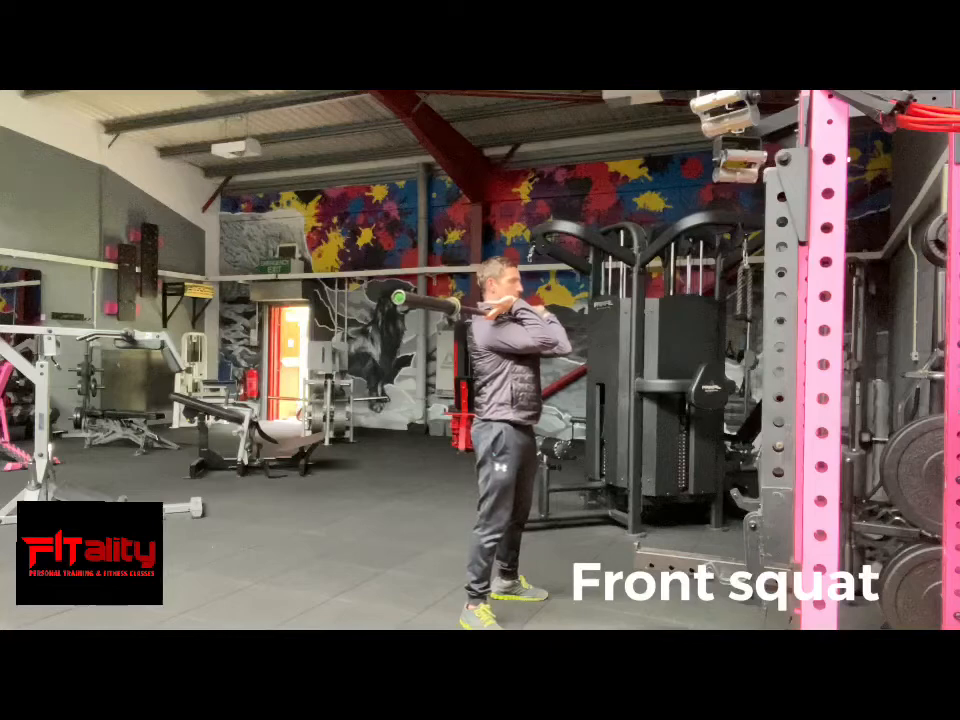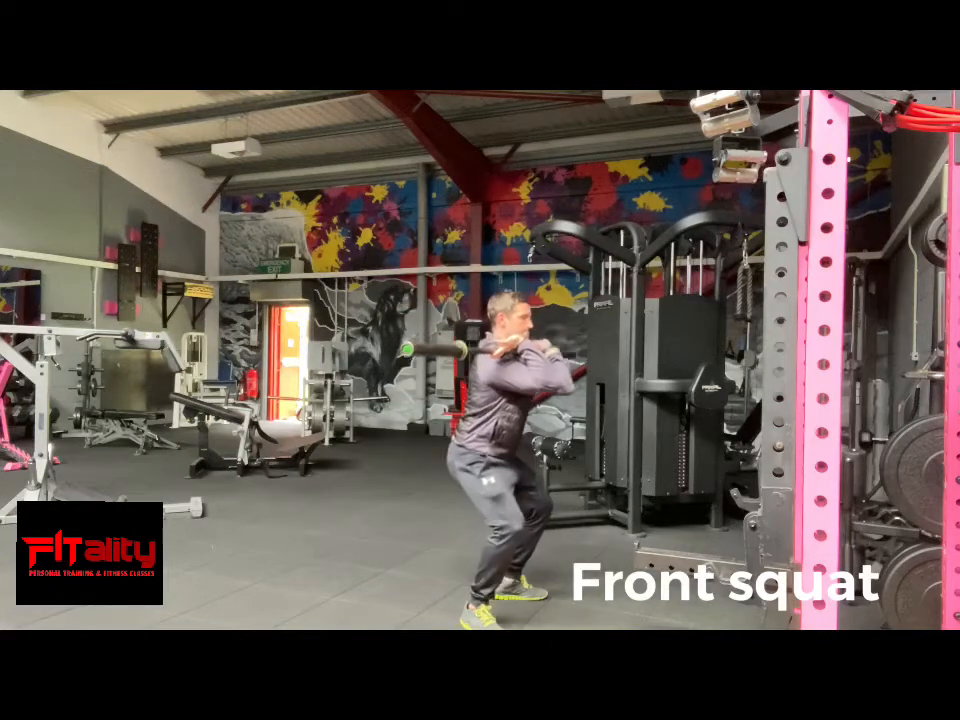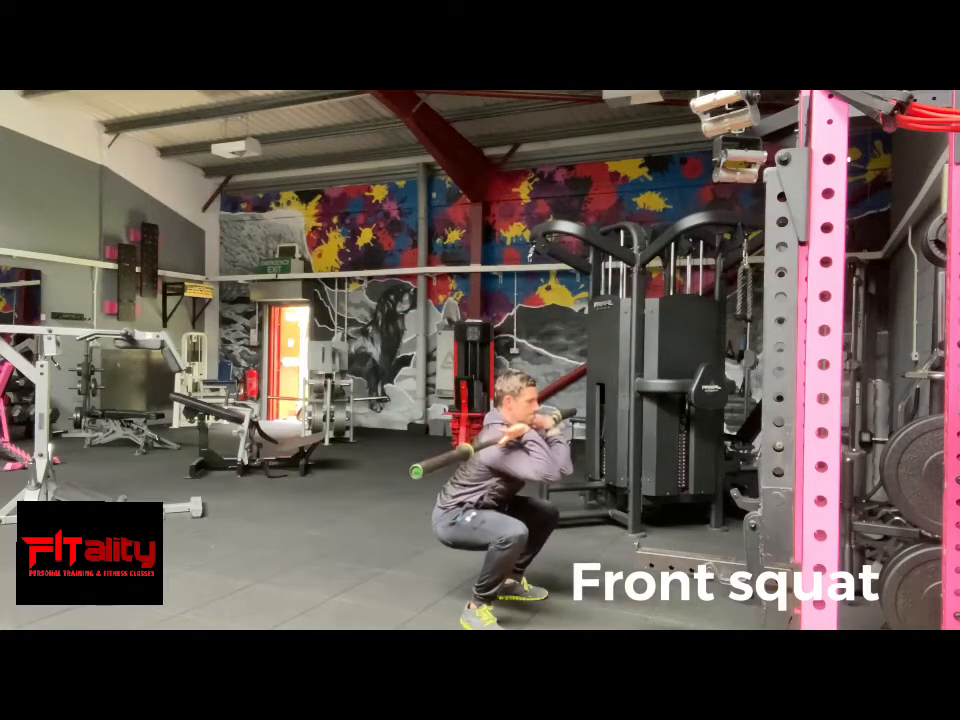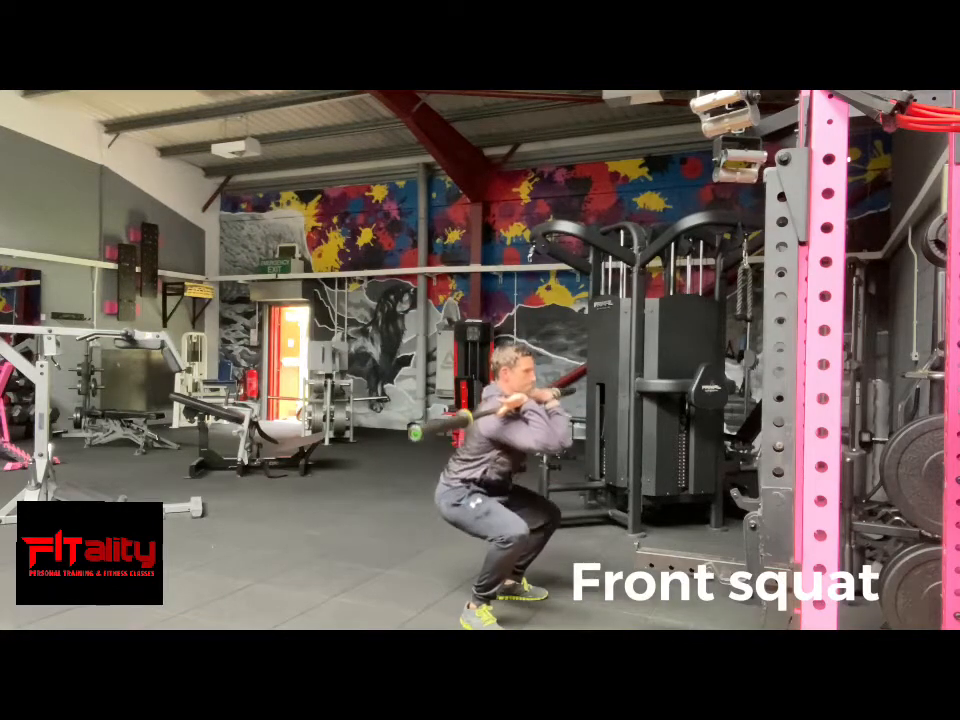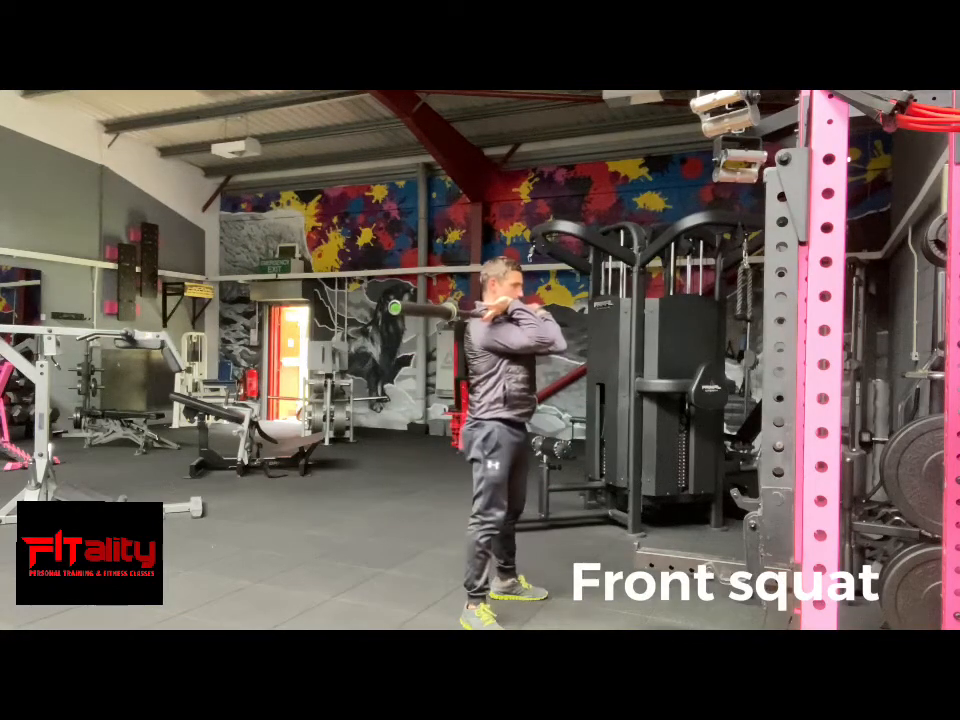
dt=1s
person 1, frame 1
left shoulder: (515, 322)
right shoulder: (488, 326)
left elbow: (562, 346)
right elbow: (543, 342)
left wrist: (541, 314)
right wrist: (522, 307)
left hip: (522, 430)
right hip: (499, 431)
left knee: (517, 514)
right knee: (493, 519)
left ankle: (508, 580)
right ankle: (475, 604)
person 1, frame 2
left shoulder: (517, 355)
right shoulder: (494, 361)
left elbow: (564, 384)
right elbow: (543, 382)
left wrist: (548, 351)
right wrist: (528, 347)
left hip: (502, 455)
right hip: (475, 457)
left knee: (538, 507)
right knee: (509, 524)
left ankle: (510, 579)
right ankle: (476, 606)
person 1, frame 3
left shoulder: (518, 432)
right shoulder: (497, 441)
left elbow: (563, 468)
right elbow: (546, 473)
left wrist: (551, 430)
right wrist: (531, 434)
left hip: (485, 507)
right hip: (454, 517)
left knee: (546, 514)
right knee: (514, 533)
left ankle: (510, 580)
right ankle: (477, 608)
person 1, frame 4
left shoulder: (519, 407)
right shoulder: (497, 415)
left elbow: (563, 441)
right elbow: (545, 442)
left wrist: (551, 403)
right wrist: (531, 405)
left hip: (493, 488)
right hip: (460, 494)
left knee: (547, 516)
right knee: (514, 532)
left ankle: (510, 580)
right ankle: (476, 607)
person 1, frame 5
left shoulder: (509, 321)
right shoulder: (486, 325)
left elbow: (556, 343)
right elbow: (542, 341)
left wrist: (537, 312)
right wrist: (516, 307)
left hip: (514, 428)
right hip: (492, 429)
left knee: (511, 511)
right knee: (488, 515)
left ankle: (506, 579)
right ankle: (474, 605)
